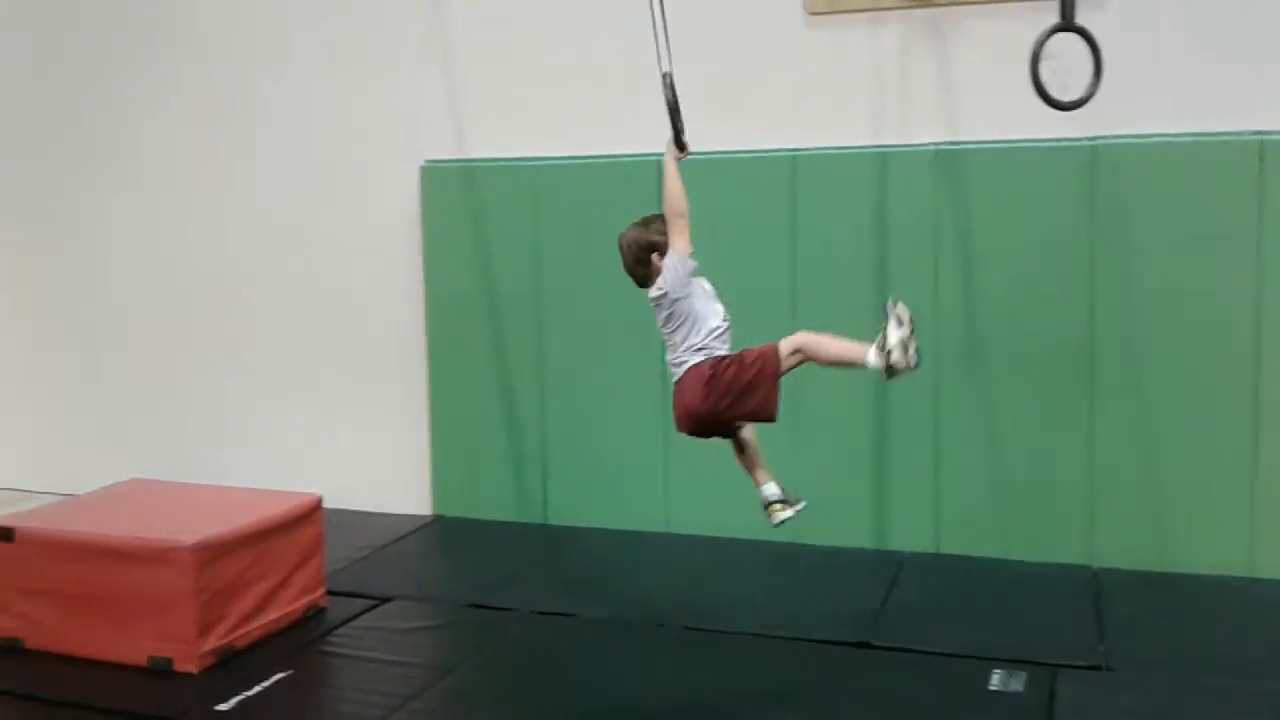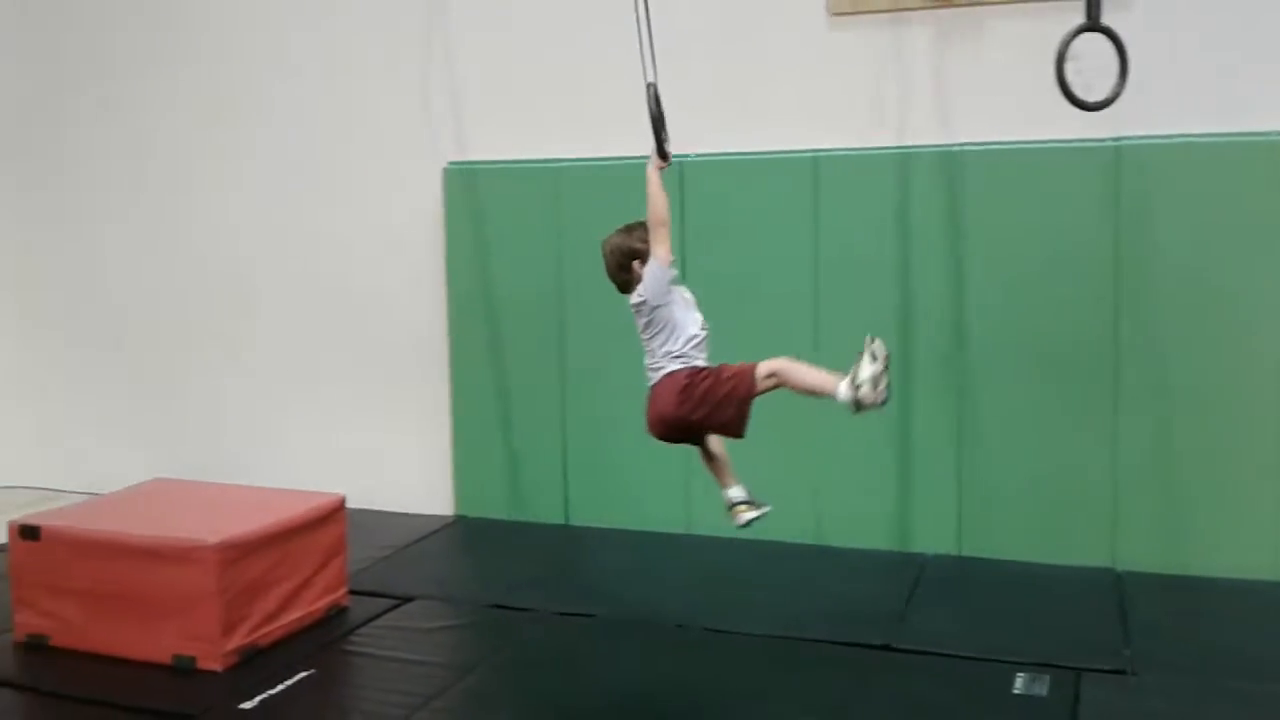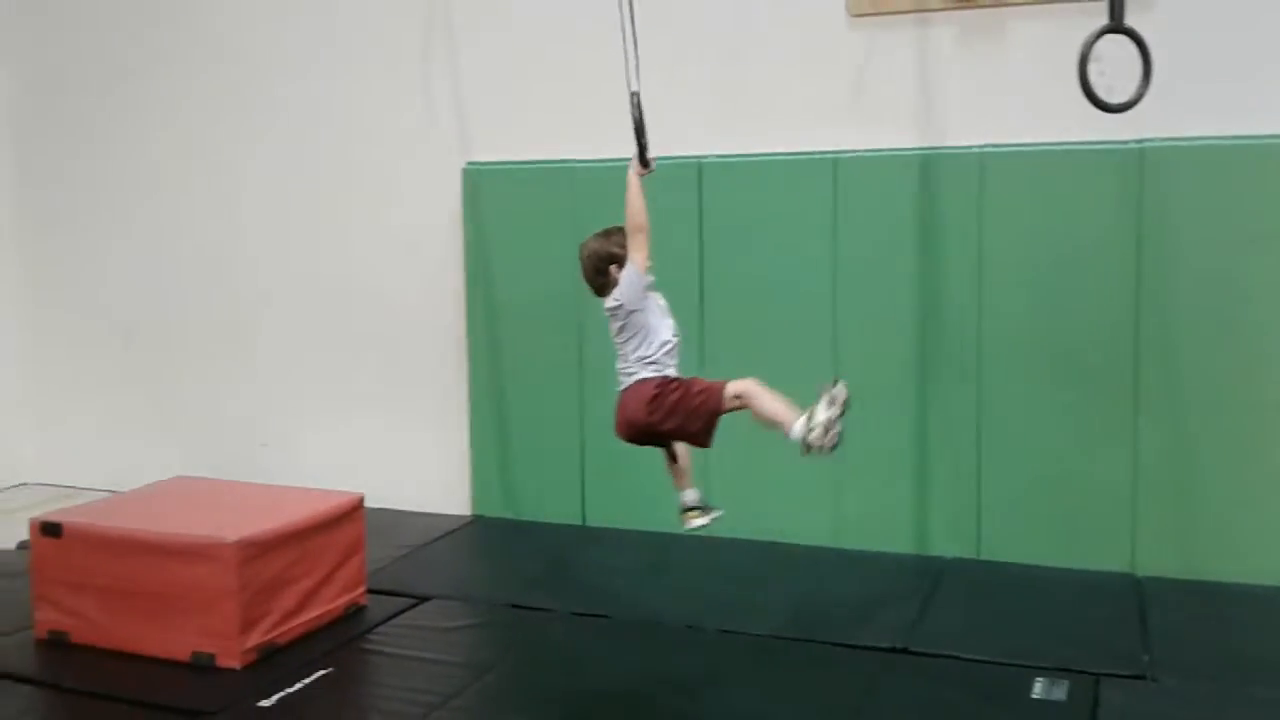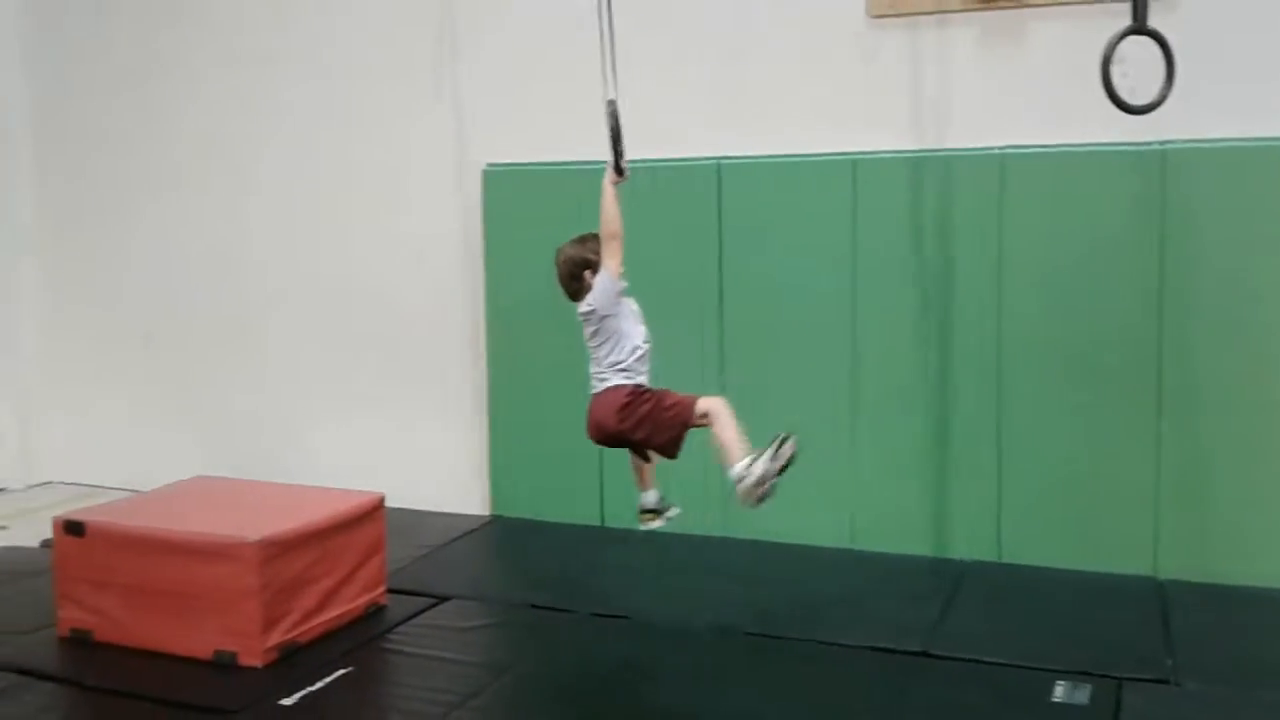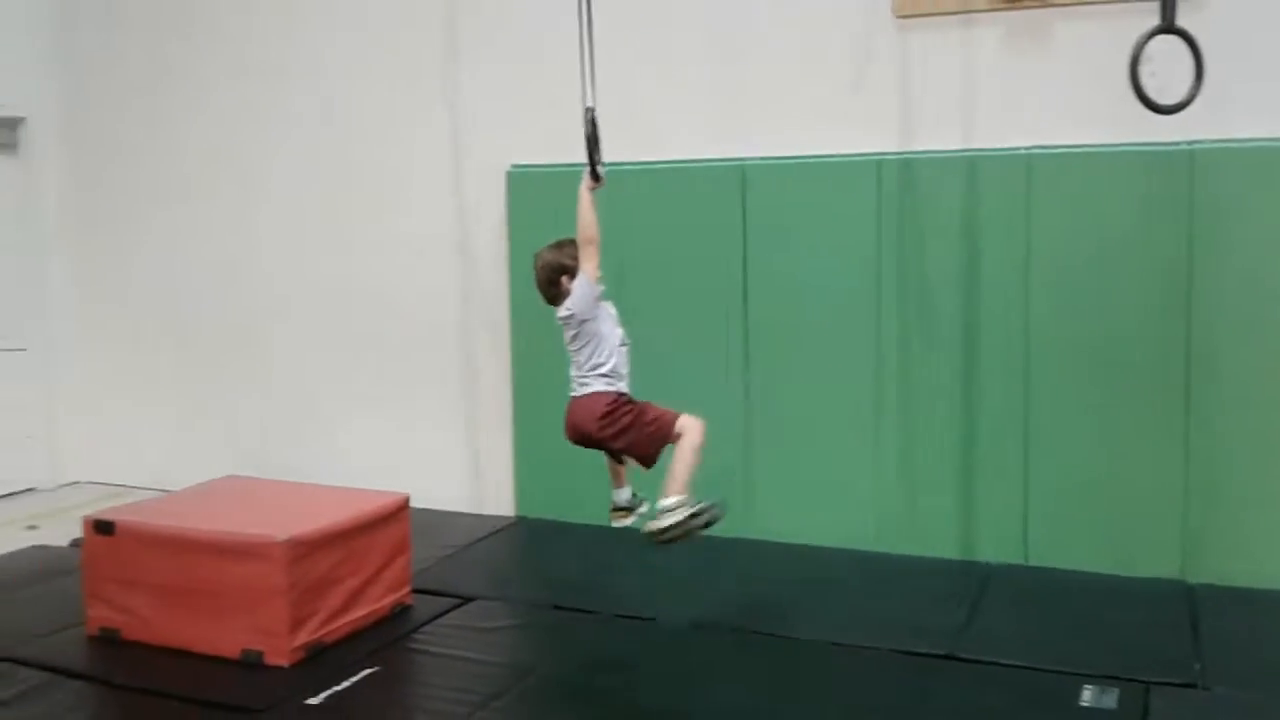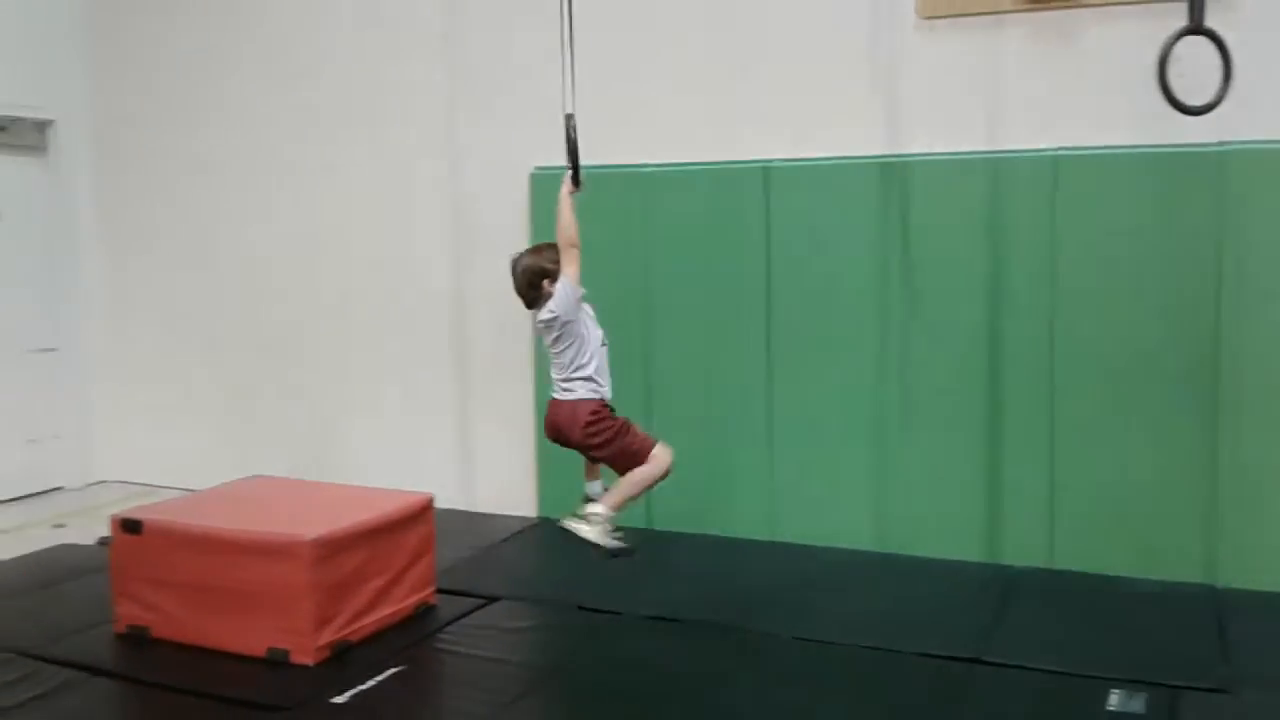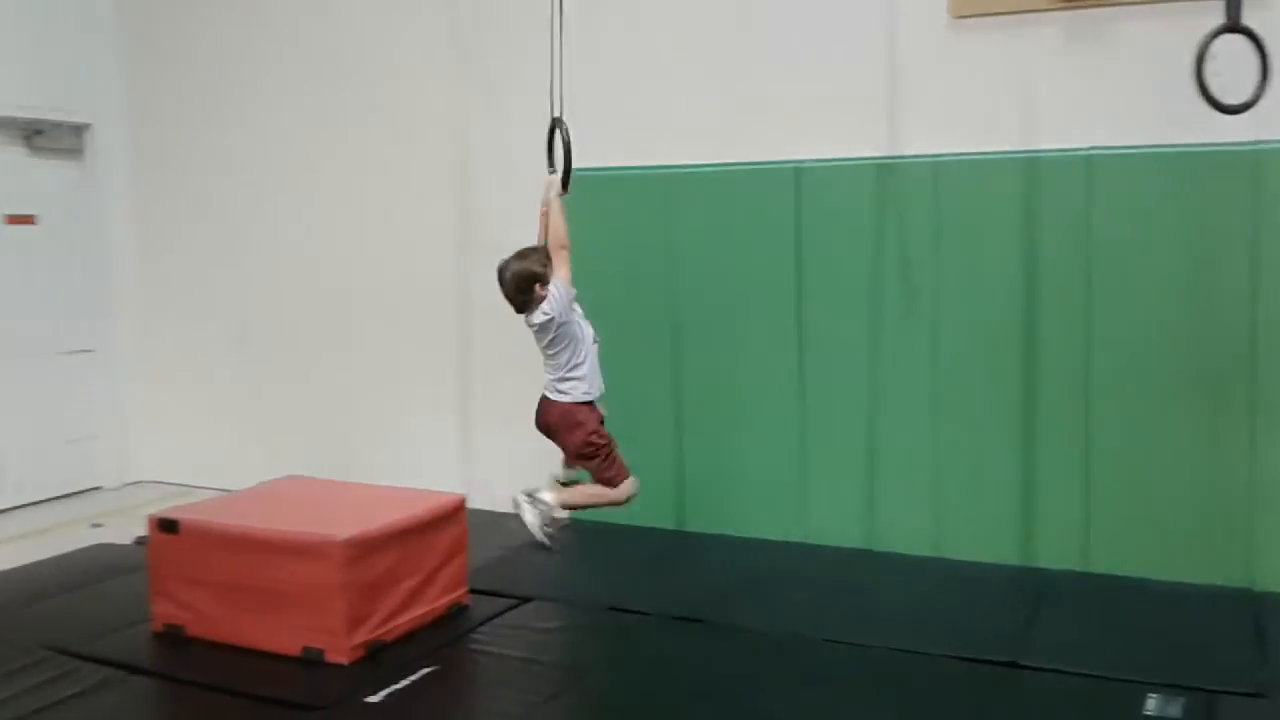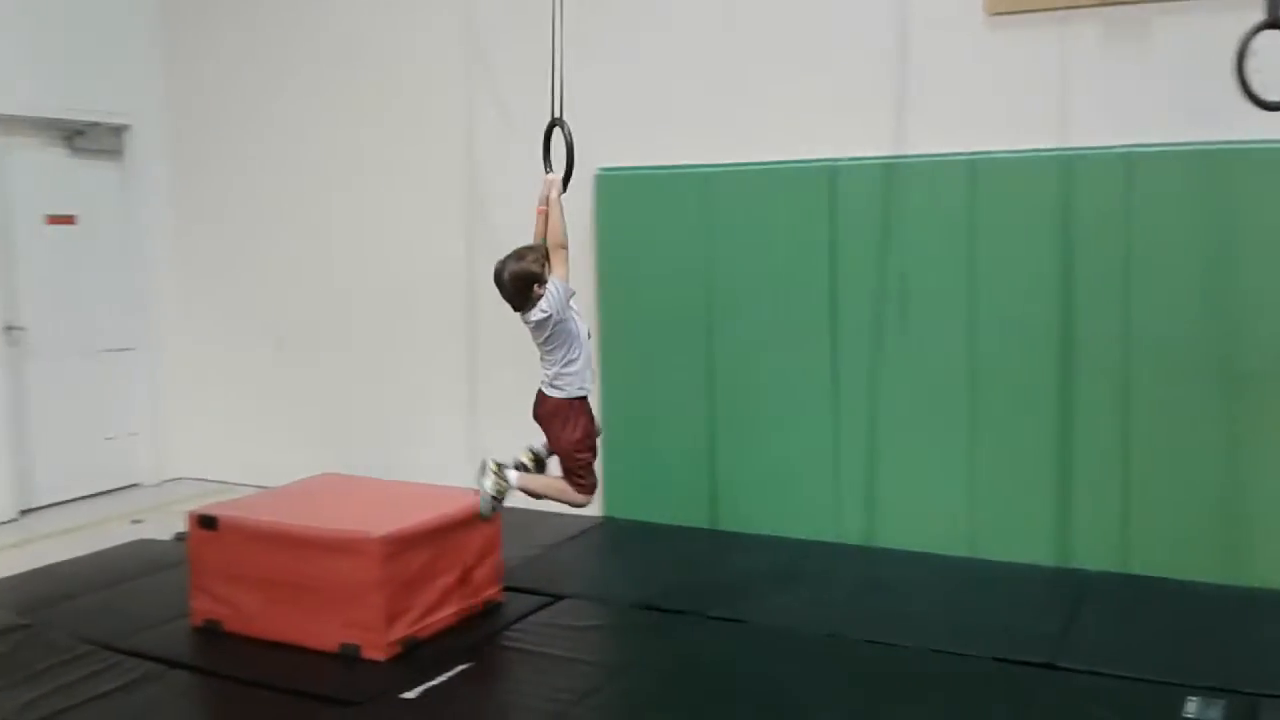
dt=0.1s
person 1, frame 1
left shoulder: (674, 288)
right shoulder: (670, 285)
left elbow: (674, 223)
right elbow: (679, 219)
left wrist: (673, 162)
right wrist: (670, 163)
left hip: (692, 400)
right hip: (706, 384)
left knee: (739, 426)
right knee: (800, 342)
left ankle: (774, 499)
right ankle: (881, 355)
person 1, frame 2
left shoulder: (654, 295)
right shoulder: (651, 292)
left elbow: (656, 230)
right elbow: (660, 228)
left wrist: (658, 172)
right wrist: (654, 172)
left hip: (666, 403)
right hip: (679, 392)
left knee: (709, 428)
right knee: (778, 368)
left ankle: (738, 501)
right ankle: (849, 389)
person 1, frame 3
left shoulder: (630, 300)
right shoulder: (626, 297)
left elbow: (633, 237)
right elbow: (638, 233)
left wrist: (636, 177)
right wrist: (633, 178)
left hip: (634, 409)
right hip: (649, 401)
left knee: (676, 433)
right knee: (746, 389)
left ankle: (692, 507)
right ankle: (806, 428)
person 1, frame 4
left shoulder: (601, 304)
right shoulder: (601, 301)
left elbow: (610, 244)
right elbow: (611, 241)
left wrist: (613, 186)
right wrist: (608, 187)
left hip: (605, 411)
right hip: (619, 408)
left knee: (644, 432)
right knee: (716, 407)
left ankle: (650, 507)
right ankle: (747, 474)
person 1, frame 5
left shoulder: (578, 308)
right shoulder: (580, 306)
left elbow: (585, 248)
right elbow: (590, 244)
left wrist: (588, 191)
right wrist: (585, 191)
left hip: (583, 412)
right hip: (601, 410)
left knee: (613, 426)
right knee: (691, 426)
left ankle: (622, 503)
right ankle: (671, 509)
person 1, frame 6
left shoulder: (550, 309)
right shoulder: (563, 308)
left elbow: (561, 252)
right elbow: (569, 248)
left wrist: (566, 198)
right wrist: (565, 196)
left hip: (562, 411)
right hip: (578, 414)
left knee: (611, 429)
right knee: (661, 457)
left ankle: (593, 499)
right ankle: (596, 517)
person 1, frame 7
left shoulder: (541, 313)
right shoulder: (554, 312)
left elbow: (550, 253)
right elbow: (561, 251)
left wrist: (549, 202)
right wrist: (553, 199)
left hip: (556, 407)
right hip: (571, 413)
left knee: (585, 425)
right knee: (622, 489)
left ankle: (560, 486)
right ankle: (544, 502)
person 1, frame 8
left shoulder: (540, 307)
right shoulder: (549, 310)
left elbow: (545, 251)
right elbow: (558, 252)
left wrist: (545, 201)
right wrist: (554, 196)
left hip: (555, 399)
right hip: (563, 407)
left knee: (584, 448)
right knee: (581, 493)
left ankle: (527, 461)
right ankle: (508, 476)
